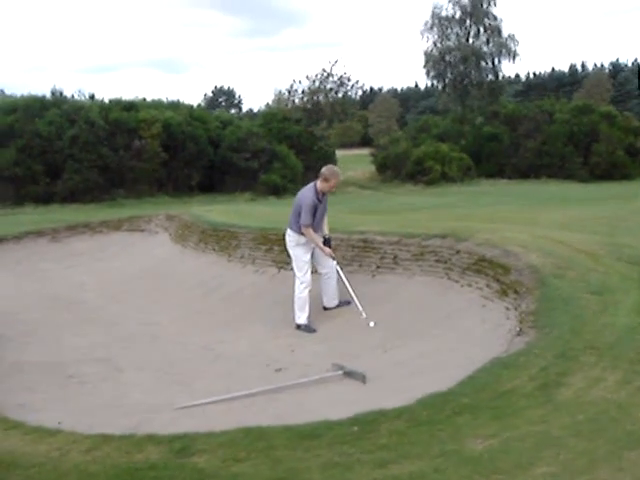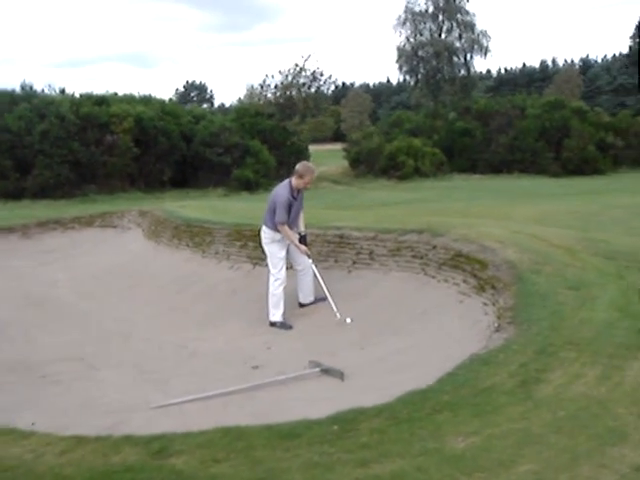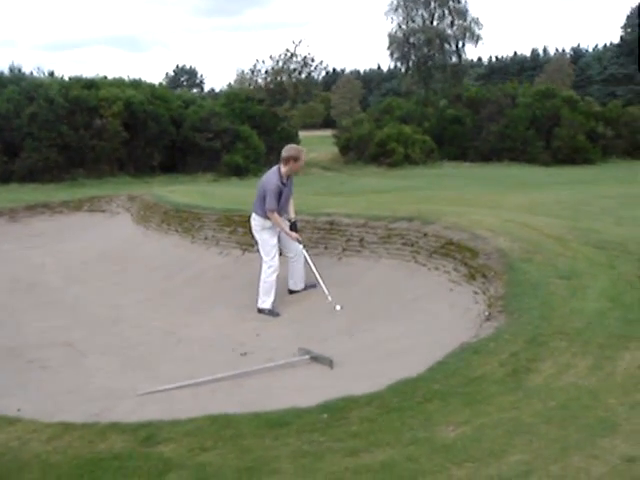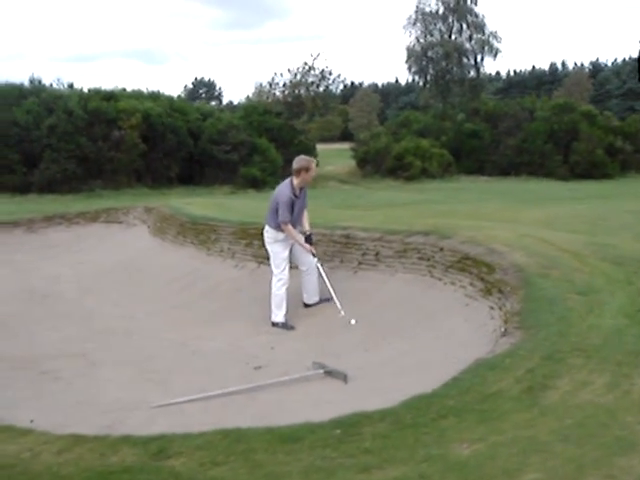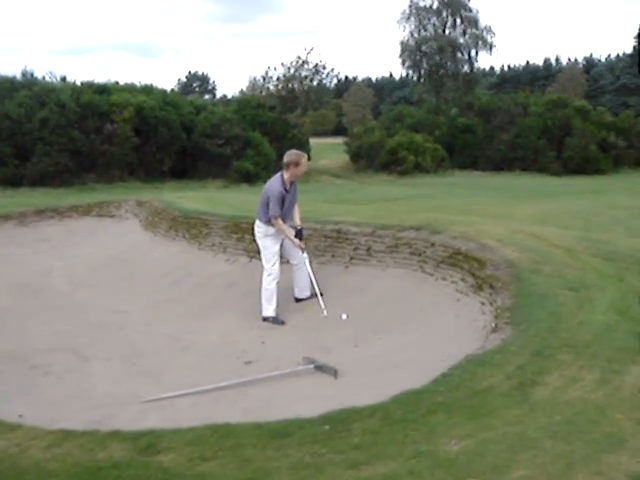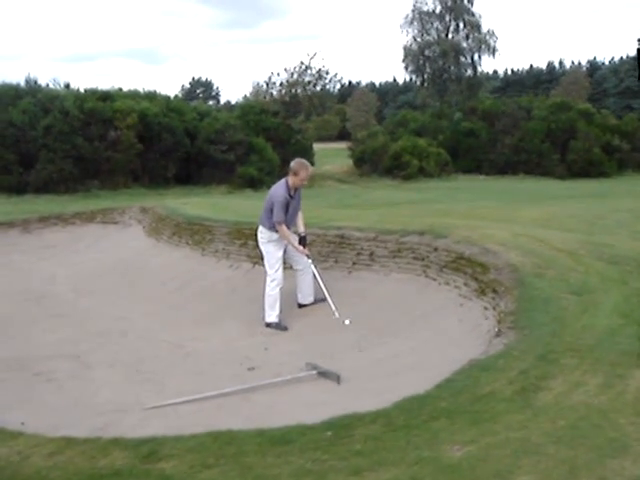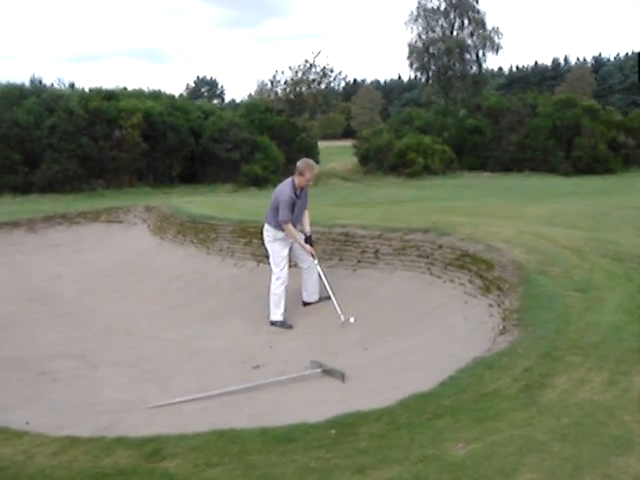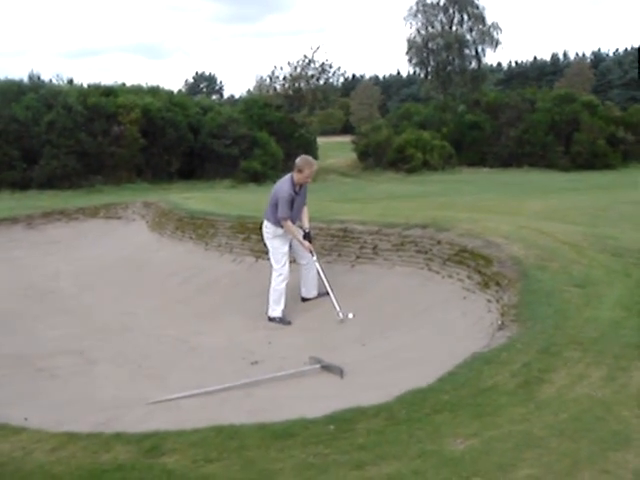
dt=0.3s
person 1, frame 1
left shoulder: (323, 192)
right shoulder: (308, 198)
right elbow: (305, 228)
left wrist: (326, 235)
right wrist: (322, 248)
left hip: (314, 235)
right hip: (298, 239)
left knee: (329, 269)
right knee: (304, 279)
left ankle: (330, 302)
right ankle: (301, 320)
person 1, frame 2
left shoulder: (299, 189)
right shoulder: (282, 195)
right elbow: (281, 226)
left wrist: (302, 233)
right wrist: (298, 245)
left hip: (289, 232)
right hip: (273, 236)
left knee: (305, 265)
right knee: (279, 276)
left ankle: (306, 299)
right ankle: (275, 317)
person 1, frame 3
left shoulder: (288, 175)
right shoulder: (272, 182)
right elbow: (270, 213)
left wrist: (293, 220)
right wrist: (288, 233)
left hip: (279, 219)
right hip: (263, 223)
left knee: (296, 251)
right knee: (271, 264)
left ankle: (296, 285)
right ankle: (264, 305)
person 1, frame 4
left shoulder: (302, 188)
right shoulder: (284, 194)
left elbow: (303, 210)
right elbow: (285, 225)
left wrist: (308, 233)
right wrist: (303, 244)
left hip: (293, 232)
right hip: (276, 235)
left knee: (309, 265)
right knee: (282, 276)
left ankle: (311, 299)
right ankle: (277, 318)
person 1, frame 5
left shoulder: (292, 181)
right shoulder: (275, 189)
left elbow: (294, 204)
right elbow: (275, 220)
left wrist: (298, 228)
right wrist: (292, 240)
left hip: (283, 226)
right hip: (267, 230)
left knee: (300, 259)
right knee: (272, 271)
left ankle: (302, 294)
right ankle: (268, 313)
person 1, frame 6
left shoulder: (296, 188)
right shoulder: (279, 194)
left elbow: (297, 211)
right elbow: (279, 226)
left wrist: (302, 234)
right wrist: (295, 246)
left hip: (286, 232)
right hip: (270, 236)
left knee: (304, 264)
right knee: (275, 277)
left ankle: (305, 299)
right ankle: (271, 318)
person 1, frame 7
left shoulder: (303, 187)
right shoulder: (285, 194)
left elbow: (304, 210)
right elbow: (285, 225)
left wrist: (308, 234)
right wrist: (302, 245)
left hip: (292, 230)
right hip: (276, 234)
left knee: (309, 262)
right knee: (281, 275)
left ankle: (310, 297)
right ankle: (276, 317)
person 1, frame 8
left shoulder: (302, 184)
right shoulder: (284, 191)
left elbow: (303, 206)
right elbow: (284, 221)
left wrist: (307, 230)
right wrist: (301, 241)
left hip: (291, 226)
right hip: (275, 231)
left knee: (308, 259)
right knee: (281, 271)
left ankle: (309, 293)
right ankle: (275, 313)
